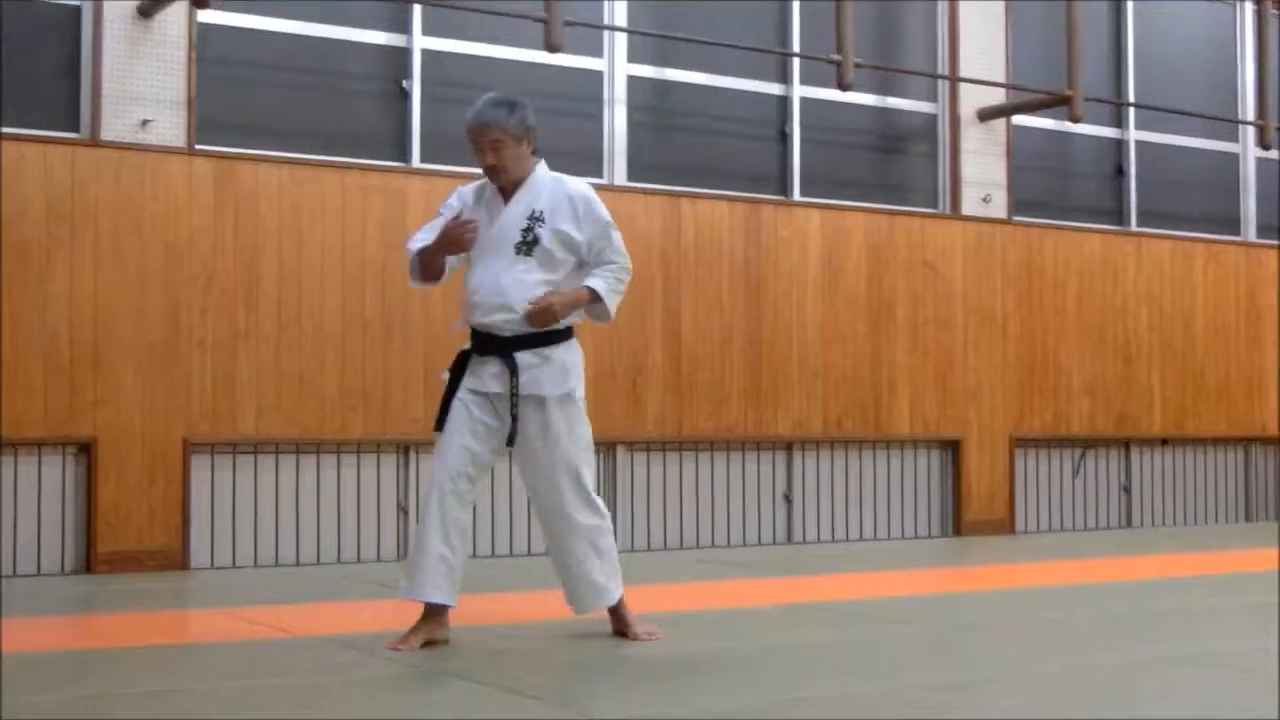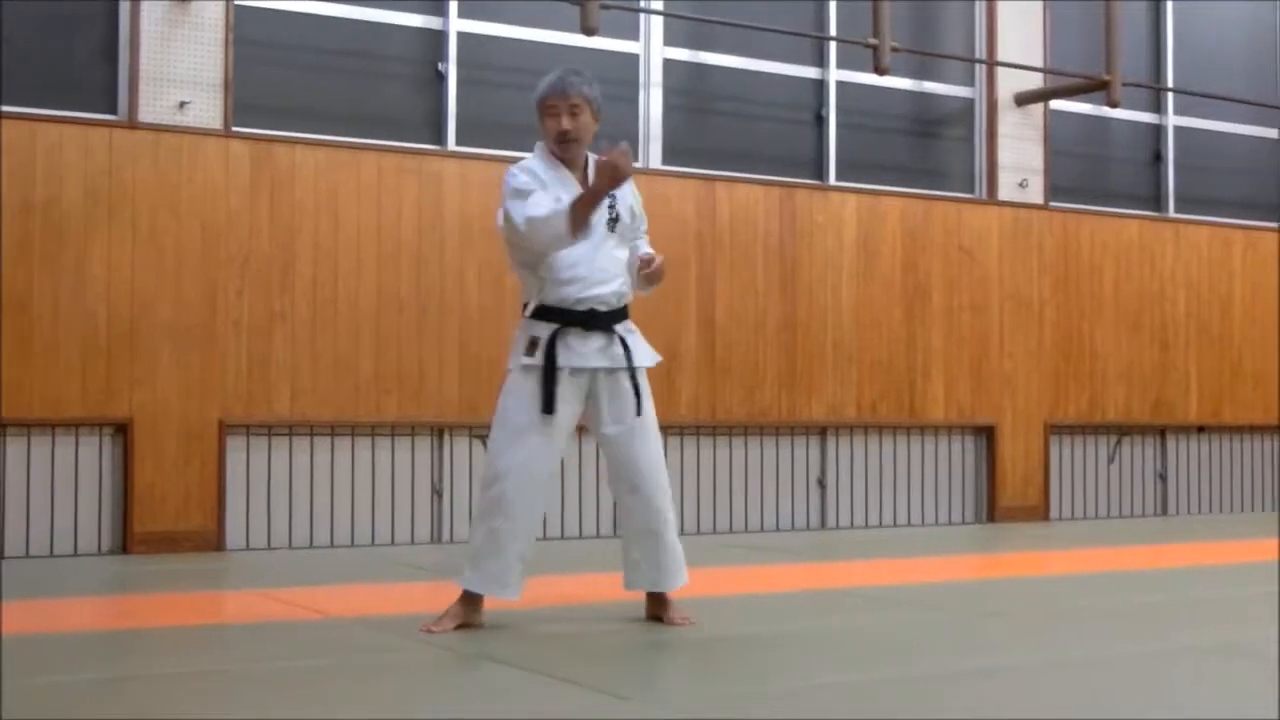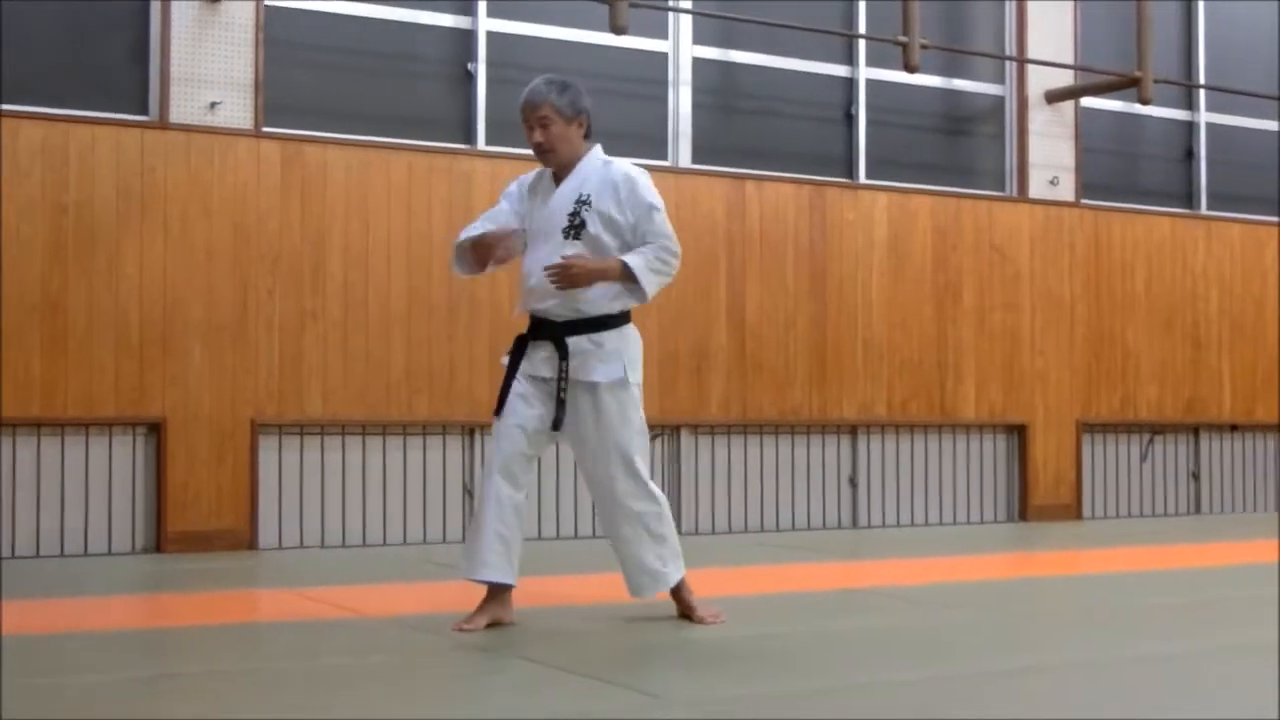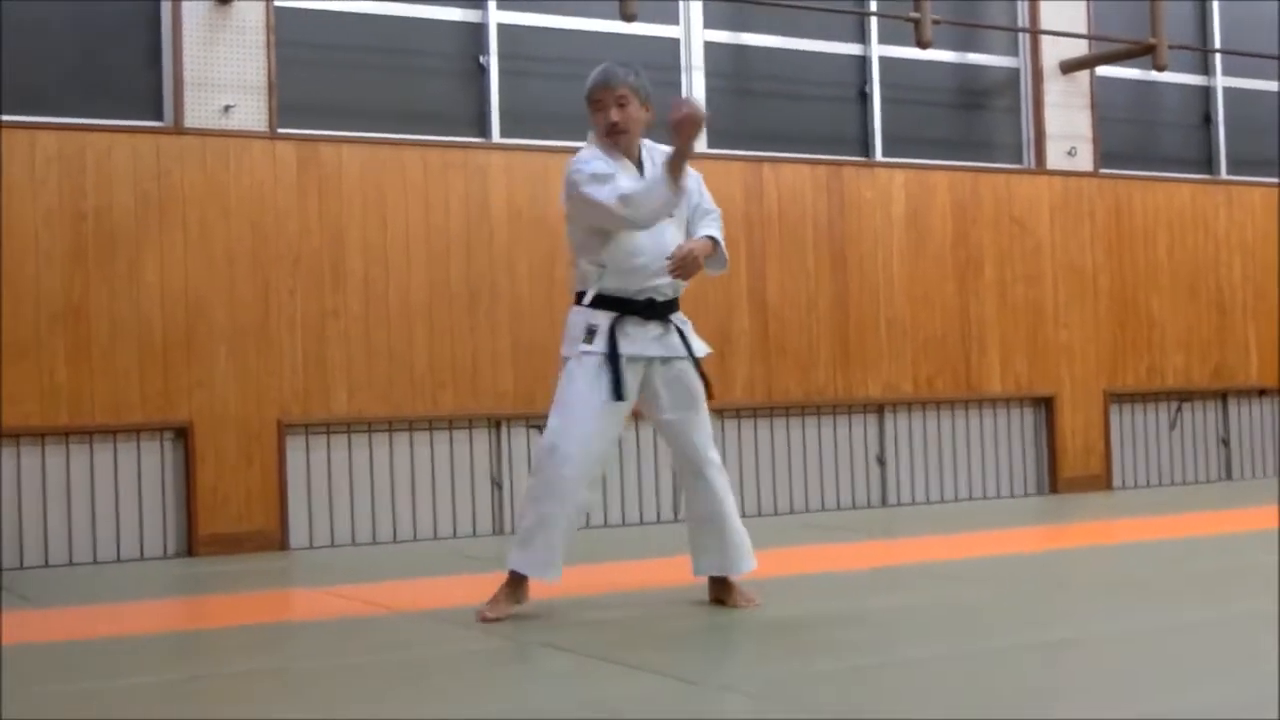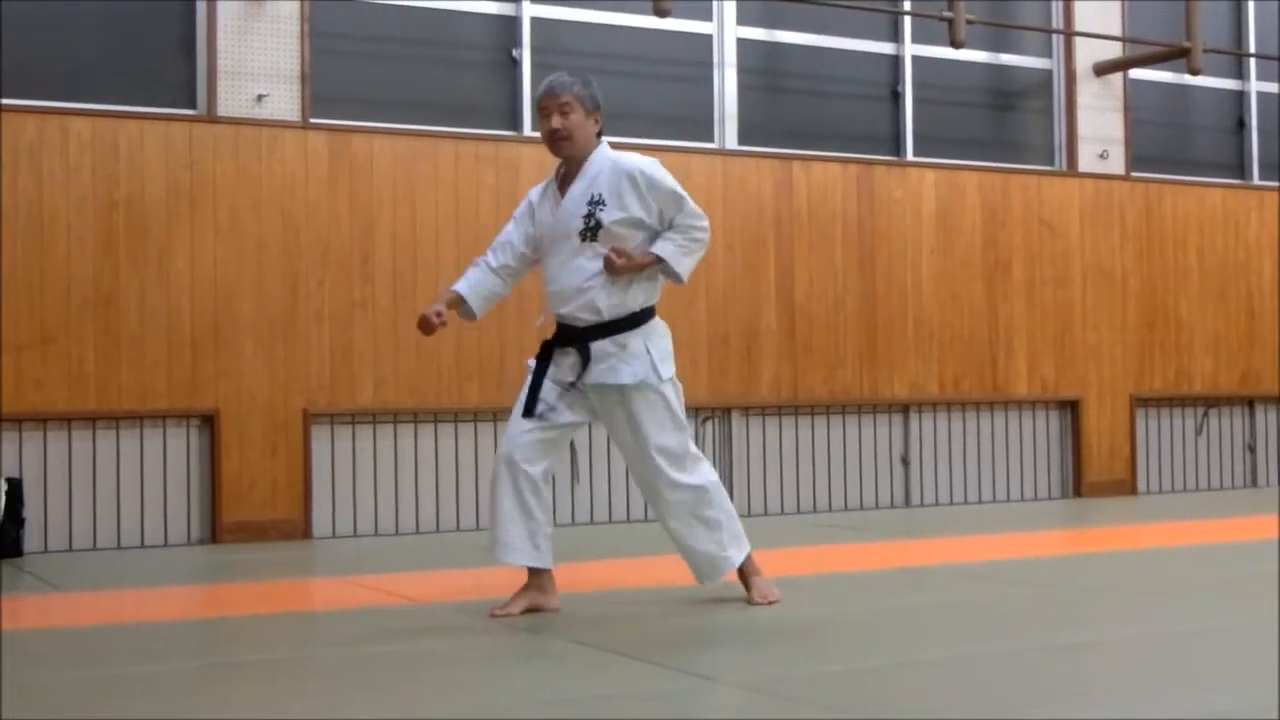
dt=0.7s
person 1, frame 1
left shoulder: (572, 196)
right shoulder: (468, 200)
left elbow: (615, 267)
right elbow: (421, 268)
left wrist: (573, 298)
right wrist: (442, 249)
left hip: (547, 366)
right hip: (482, 366)
left knee: (567, 492)
right knee: (448, 482)
left ankle: (615, 607)
right ankle: (434, 616)
person 1, frame 2
left shoulder: (610, 176)
right shoulder: (524, 177)
right elbow: (546, 235)
left wrist: (646, 265)
right wrist: (599, 190)
left hip: (614, 342)
right hip: (550, 345)
left knee: (644, 473)
right knee: (516, 470)
left ankle: (657, 594)
right ankle: (472, 599)
person 1, frame 3
left shoulder: (623, 180)
right shoulder: (525, 189)
left elbow: (663, 254)
right elbow: (474, 248)
left wrist: (602, 269)
right wrist: (480, 244)
left hip: (601, 350)
right hip: (540, 350)
left knee: (621, 481)
right knee: (505, 464)
left ankle: (678, 590)
right ankle: (498, 596)
person 1, frame 4
left shoulder: (663, 160)
right shoulder: (586, 169)
left elbow: (707, 220)
right elbow: (640, 209)
left wrist: (702, 247)
right wrist: (683, 148)
left hip: (664, 331)
right hip: (602, 333)
left knee: (700, 457)
right knee: (569, 454)
left ankle: (722, 577)
right ankle: (519, 580)
person 1, frame 5
left shoulder: (634, 171)
right shoulder: (540, 199)
left elbow: (694, 227)
right elbow: (500, 263)
left wrist: (645, 262)
right wrist: (449, 304)
left hip: (631, 351)
right hip: (567, 354)
left knee: (672, 466)
right knee: (519, 454)
left ankle: (747, 567)
right ankle: (540, 583)
